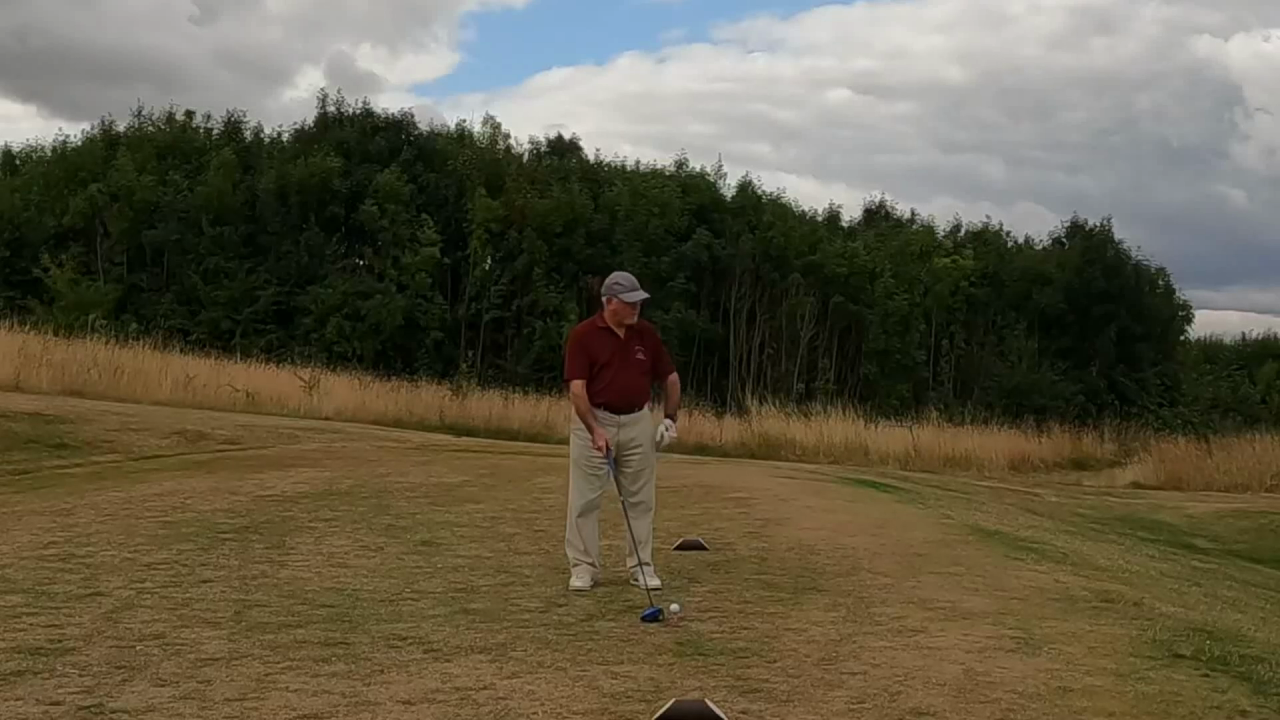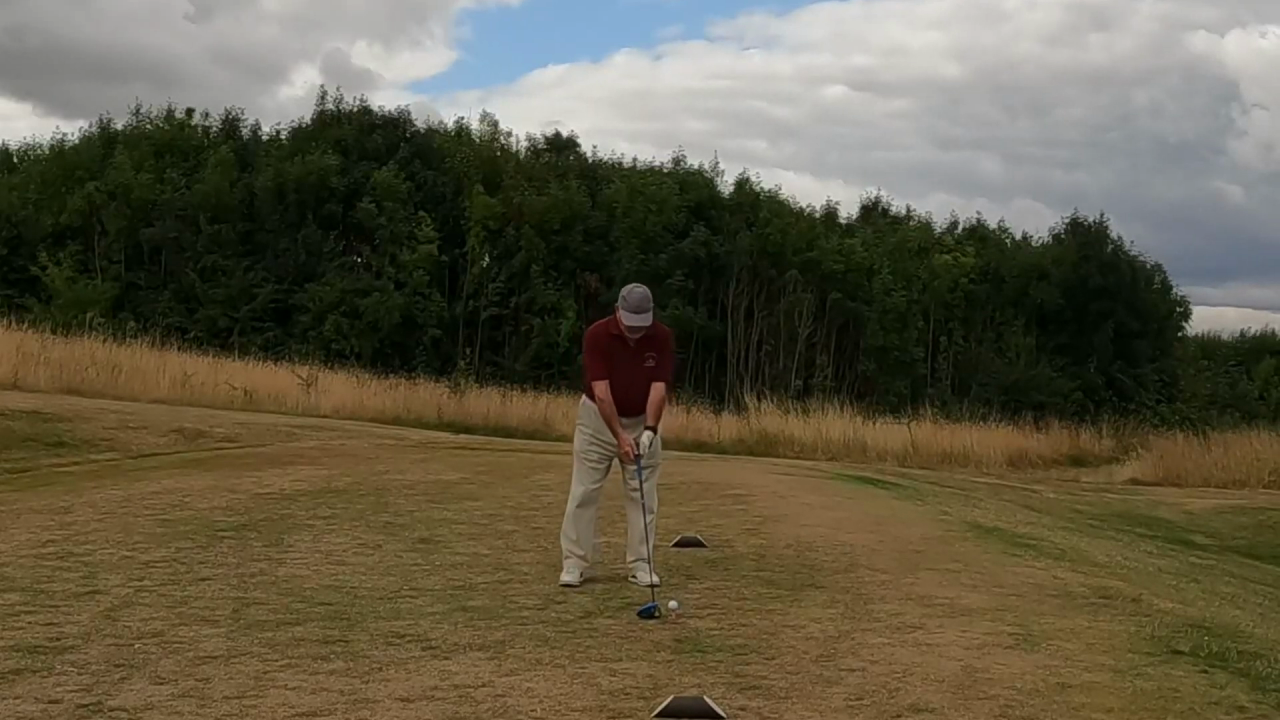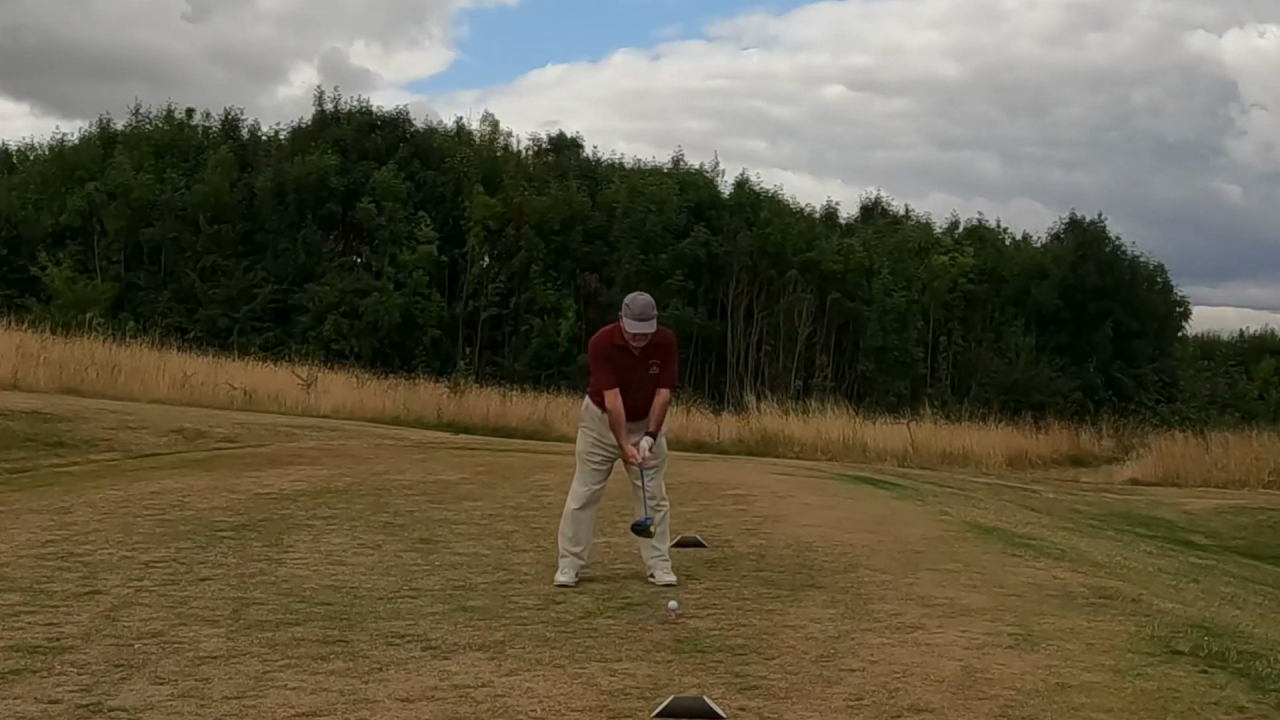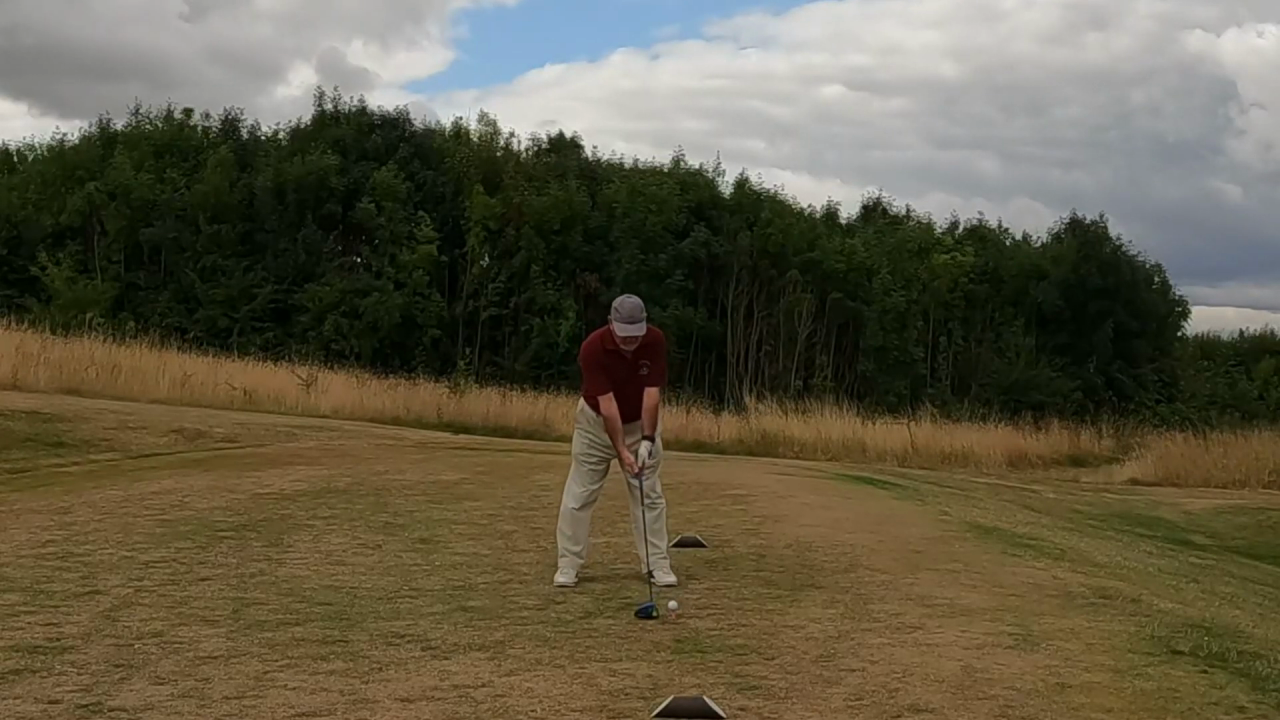
dt=1s
person 1, frame 1
left shoulder: (647, 333)
right shoulder: (583, 334)
left elbow: (670, 378)
right elbow: (577, 388)
left wrist: (669, 418)
right wrist: (594, 429)
left hip: (638, 422)
right hip: (594, 421)
left knee: (640, 500)
right knee: (585, 500)
left ankle: (641, 567)
right ankle: (583, 568)
person 1, frame 2
left shoulder: (662, 337)
right shoulder: (596, 335)
left elbow: (659, 387)
right elbow: (601, 391)
left wrist: (650, 430)
right wrist: (619, 435)
left hip: (641, 421)
right hip: (597, 418)
left knee: (643, 496)
right knee: (584, 492)
left ankle: (640, 564)
right ankle: (574, 563)
person 1, frame 3
left shoulder: (666, 342)
right shoulder: (601, 343)
left elbow: (663, 393)
right elbow: (612, 399)
left wrist: (650, 437)
right wrist: (623, 445)
left hip: (645, 423)
right hip: (600, 419)
left knee: (654, 495)
right knee: (584, 493)
left ankle: (658, 563)
right ankle: (569, 564)
person 1, frame 4
left shoulder: (656, 341)
right shoulder: (592, 348)
left elbow: (652, 394)
right elbow: (607, 403)
left wrist: (647, 441)
right wrist: (620, 450)
left hip: (640, 423)
right hip: (596, 422)
left knee: (650, 496)
right knee: (579, 494)
left ankle: (658, 564)
right ankle: (568, 565)
